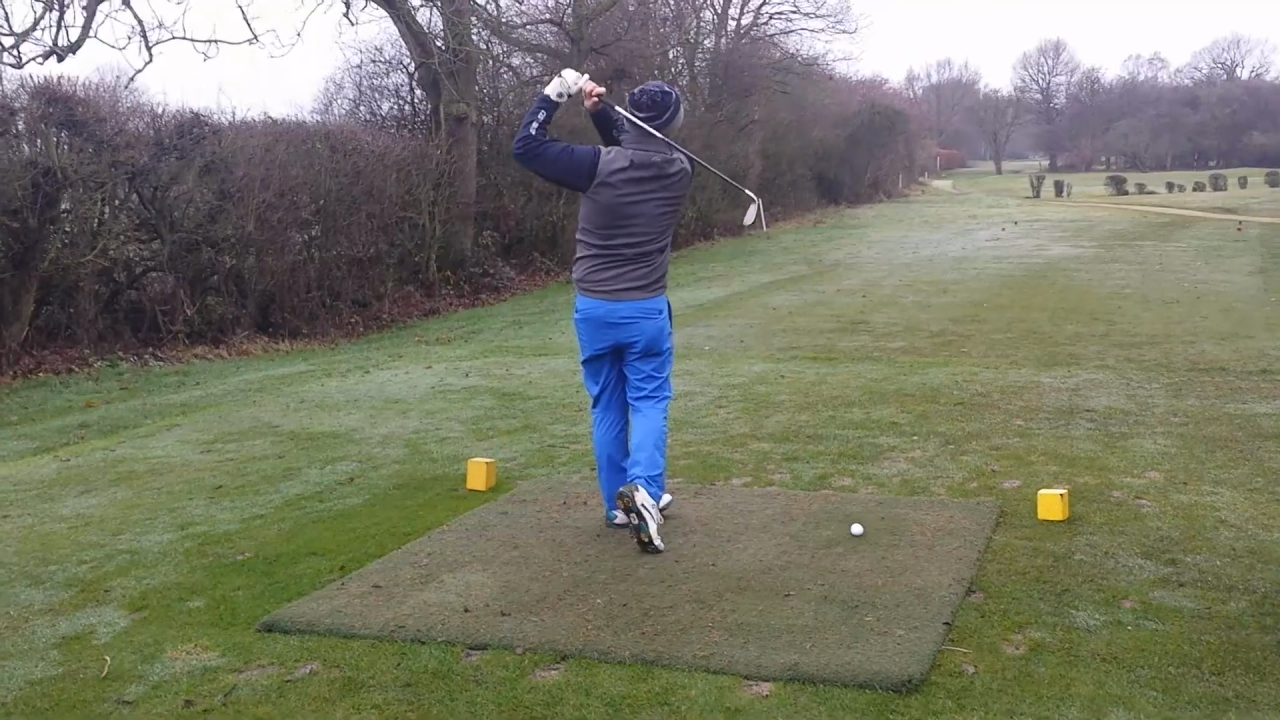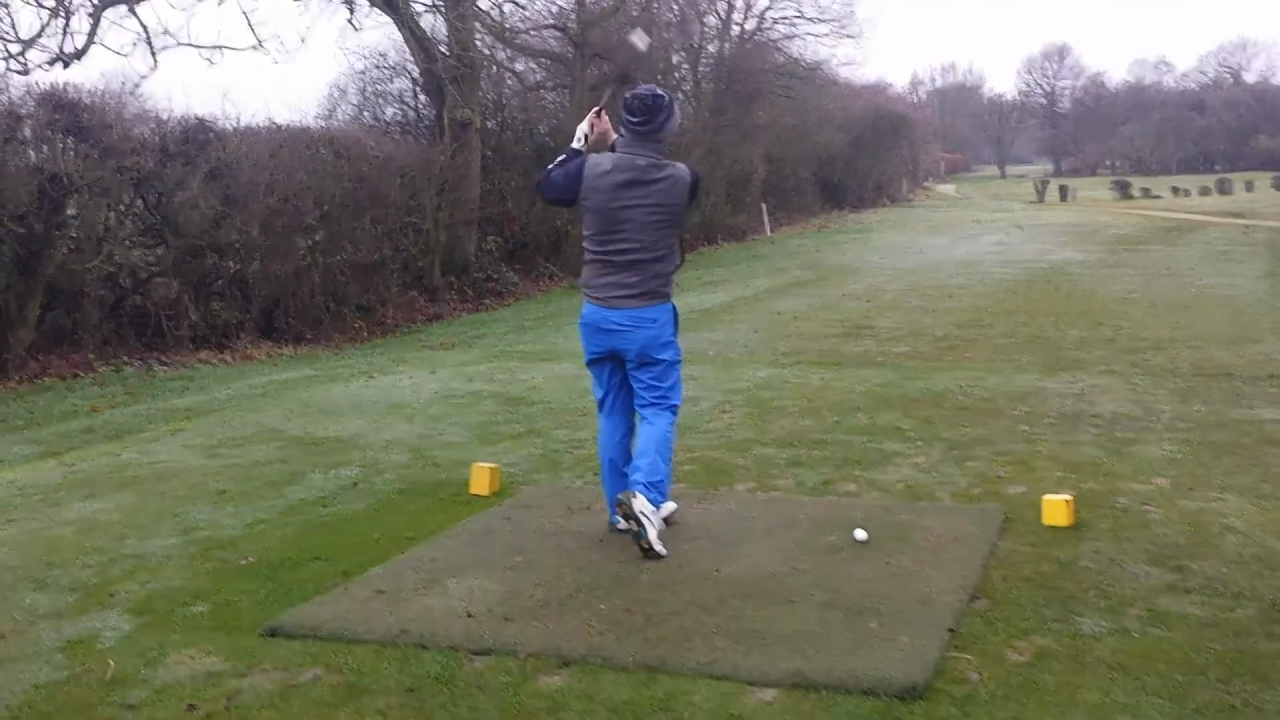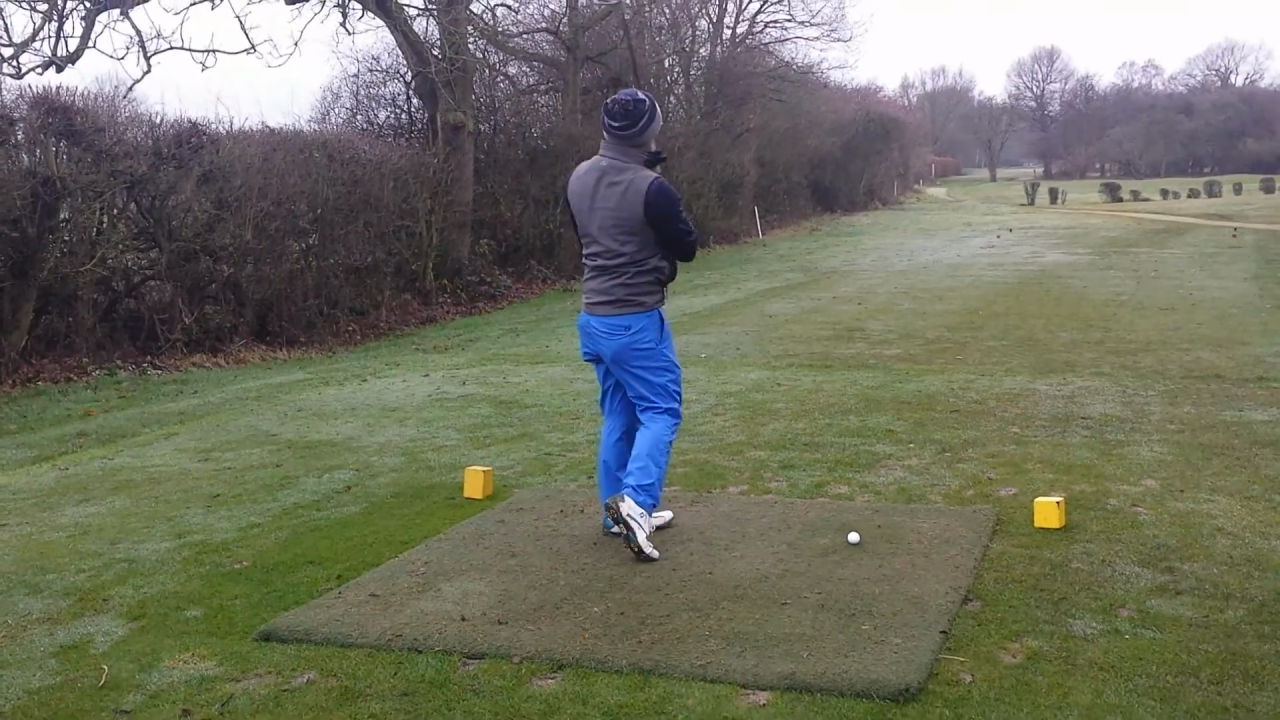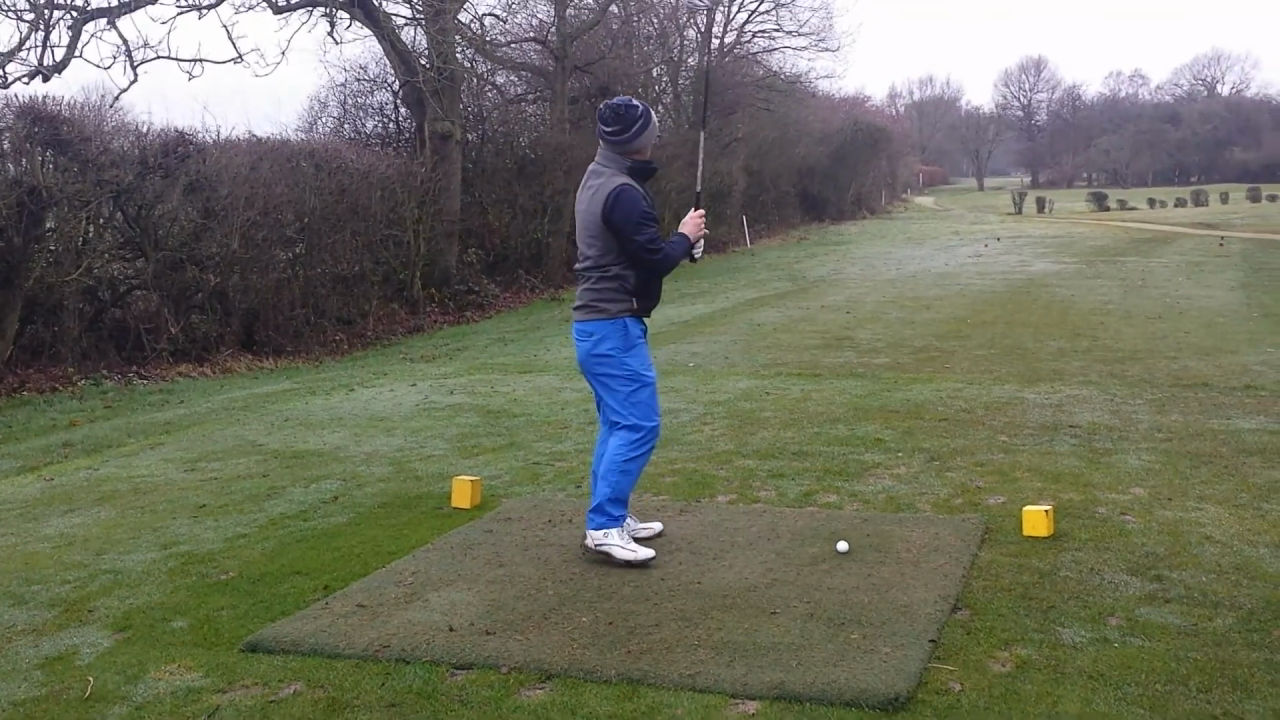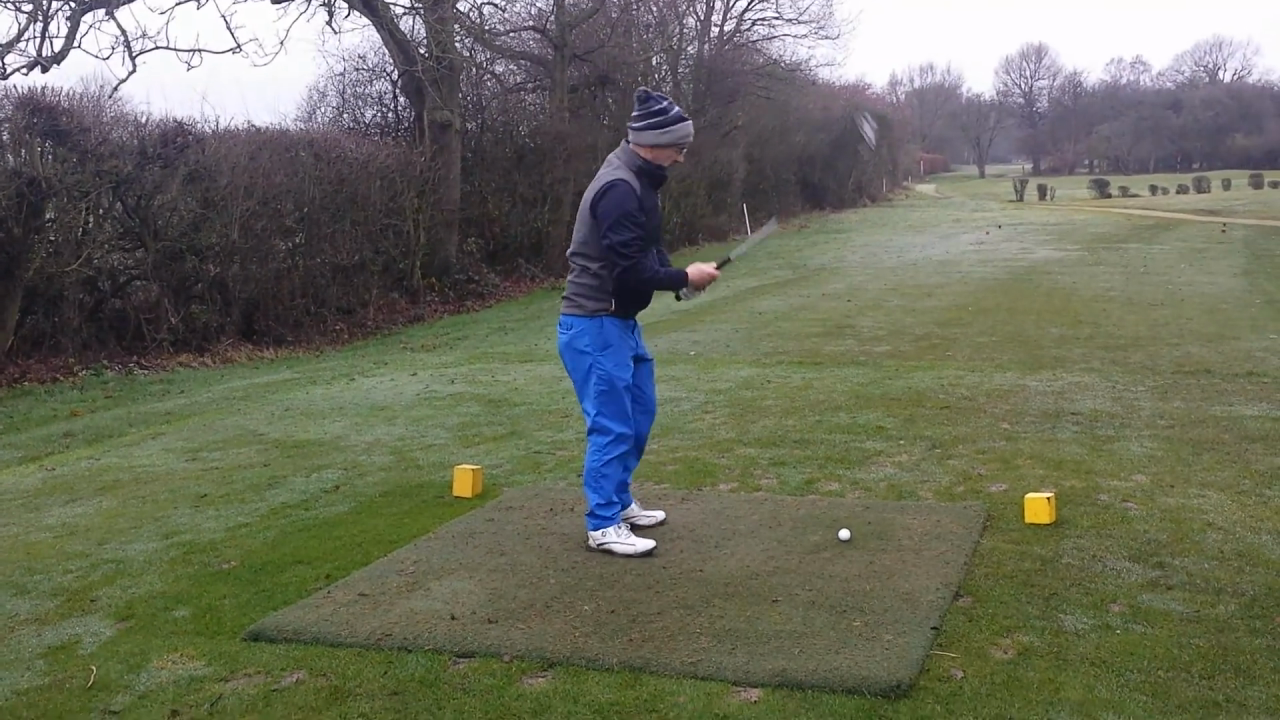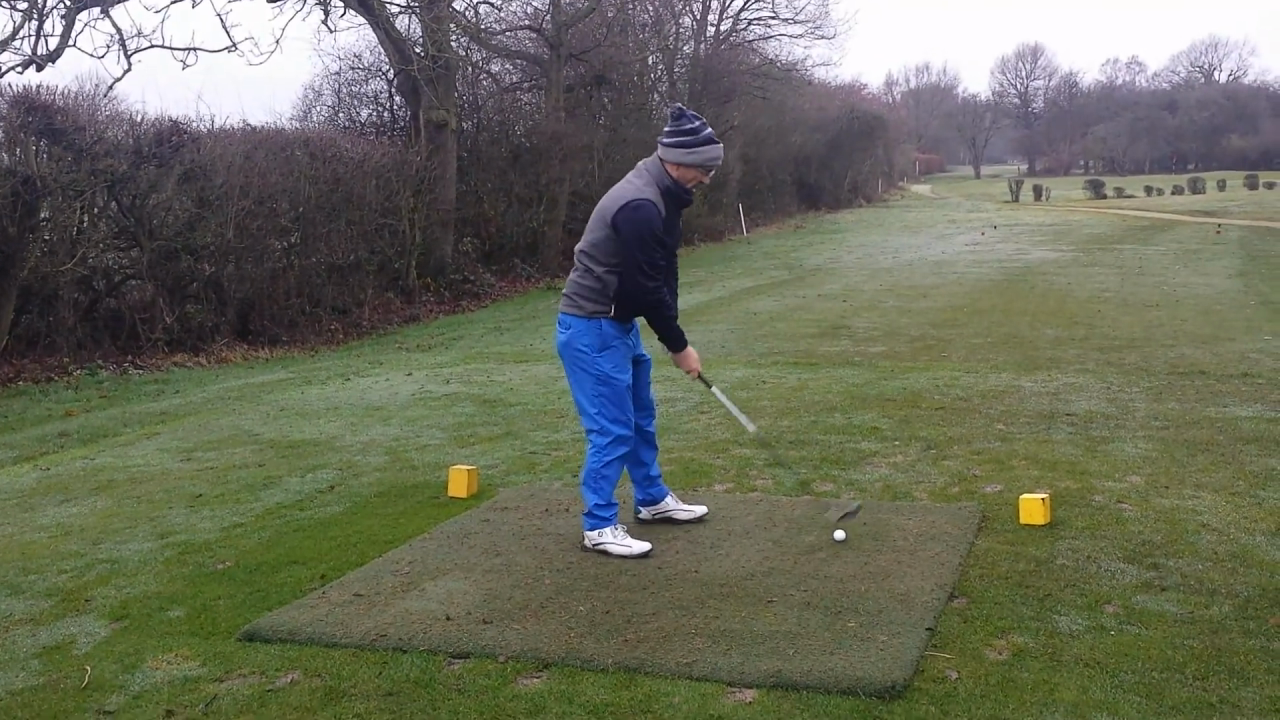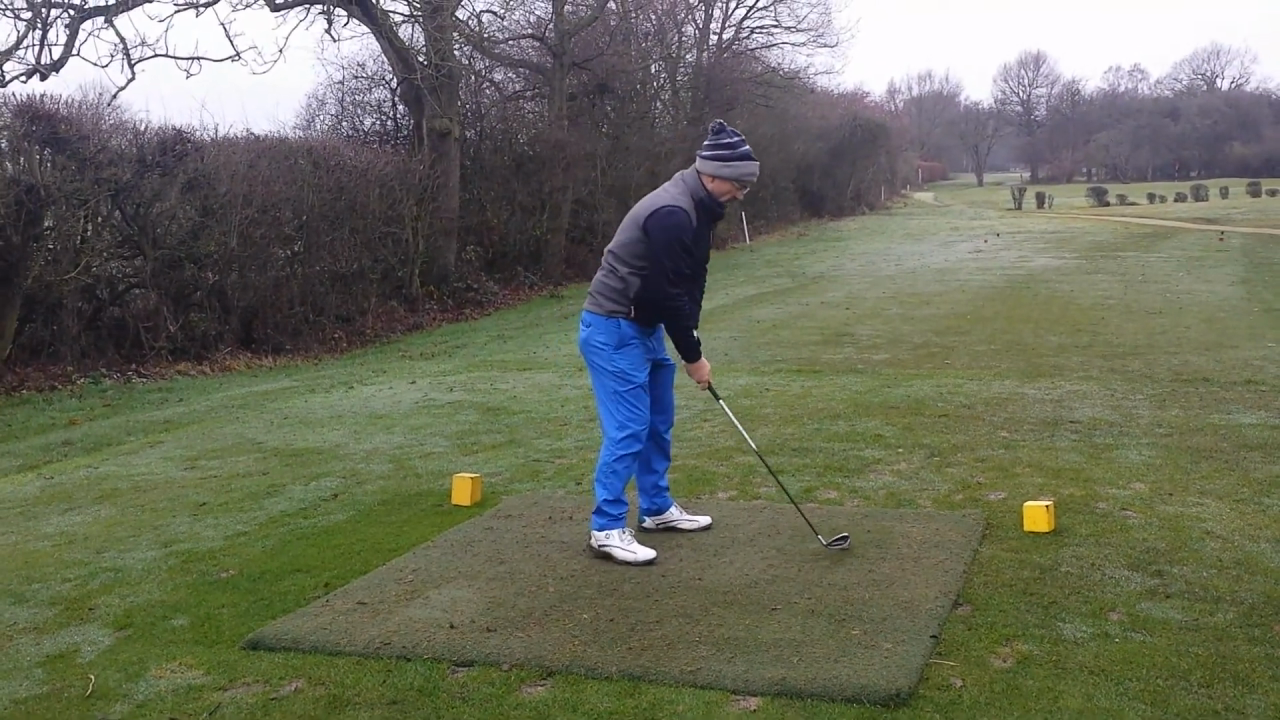
dt=0.4s
person 1, frame 1
left shoulder: (600, 166)
right shoulder: (680, 170)
left elbow: (526, 147)
left wrist: (555, 90)
right wrist: (599, 110)
left hip: (594, 308)
right hip: (647, 309)
left knee: (607, 407)
right knee: (649, 402)
left ankle: (618, 504)
right ankle: (644, 489)
person 1, frame 2
left shoulder: (591, 170)
right shoulder: (683, 180)
left elbow: (546, 188)
left wrist: (582, 140)
right wrist: (611, 141)
left hip: (598, 314)
right hip: (649, 315)
left knee: (613, 411)
right knee: (658, 409)
left ankle: (621, 508)
right ankle: (646, 495)
person 1, frame 3
left shoulder: (580, 178)
right shoulder: (653, 188)
right elbow: (686, 249)
right wrist: (669, 221)
left hip: (595, 318)
right hip: (636, 322)
left knee: (618, 415)
right knee: (660, 412)
left ankle: (620, 510)
right ankle: (636, 500)
person 1, frame 4
left shoulder: (597, 180)
right shoulder: (623, 193)
right elbow: (655, 260)
left wrist: (678, 239)
right wrist: (687, 236)
left hip: (600, 322)
right hip: (613, 326)
left knee: (619, 423)
right knee: (636, 426)
left ankle: (612, 518)
right ankle: (603, 526)
person 1, frame 5
left shoulder: (633, 179)
right shoulder: (620, 189)
left elbow: (639, 254)
right elbow: (630, 268)
left wrist: (678, 273)
right wrist: (683, 276)
left hip: (617, 320)
right hip: (595, 324)
left knee: (638, 412)
right knee: (612, 424)
left ankle: (617, 502)
right ankle: (603, 525)
person 1, frame 6
left shoulder: (658, 193)
right shoulder: (640, 207)
left elbow: (661, 274)
right elbow: (648, 287)
left wrist: (673, 336)
right wrist: (679, 346)
left hip: (617, 322)
right hip: (592, 327)
left knee: (640, 416)
right knee: (612, 426)
left ankle: (653, 499)
right ankle: (599, 526)
person 1, frame 7
left shoulder: (695, 207)
right shoulder: (671, 214)
left elbow: (690, 281)
right elbow: (669, 292)
left wrist: (692, 337)
right wrist: (692, 356)
left hip: (644, 324)
right hip: (613, 328)
left knee: (658, 422)
right knee: (628, 427)
left ankle: (656, 508)
right ankle: (607, 528)
